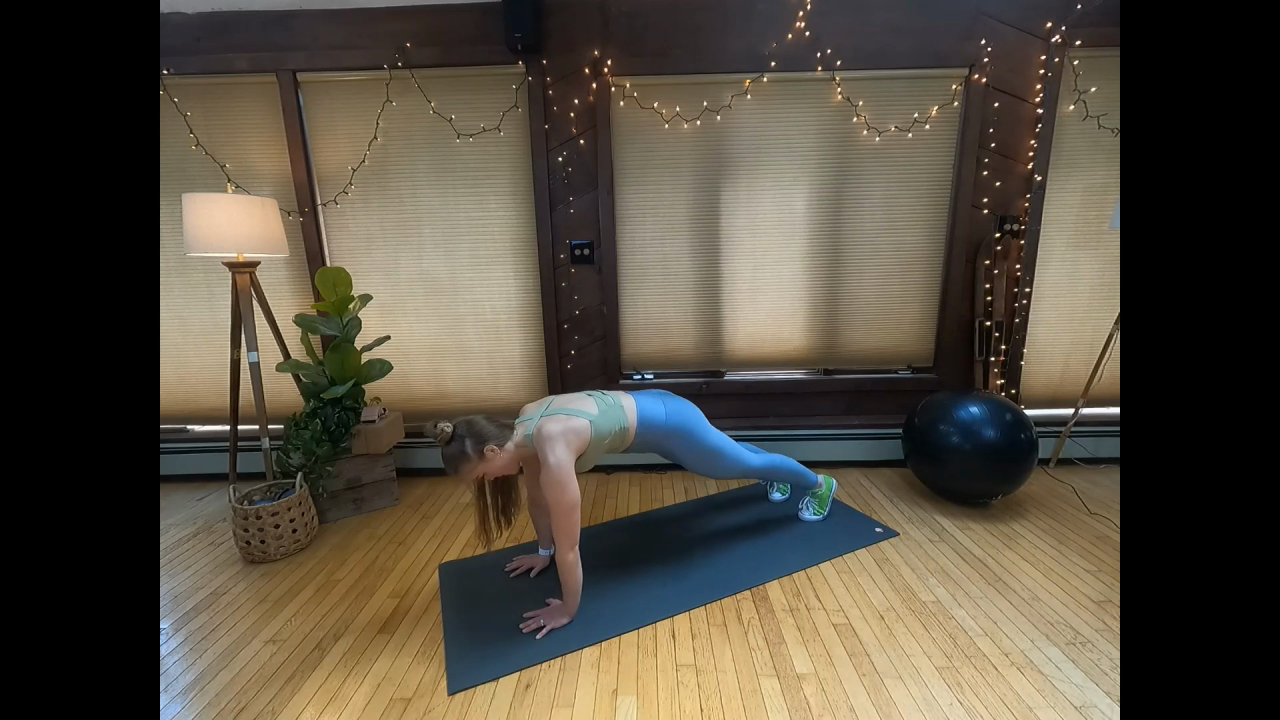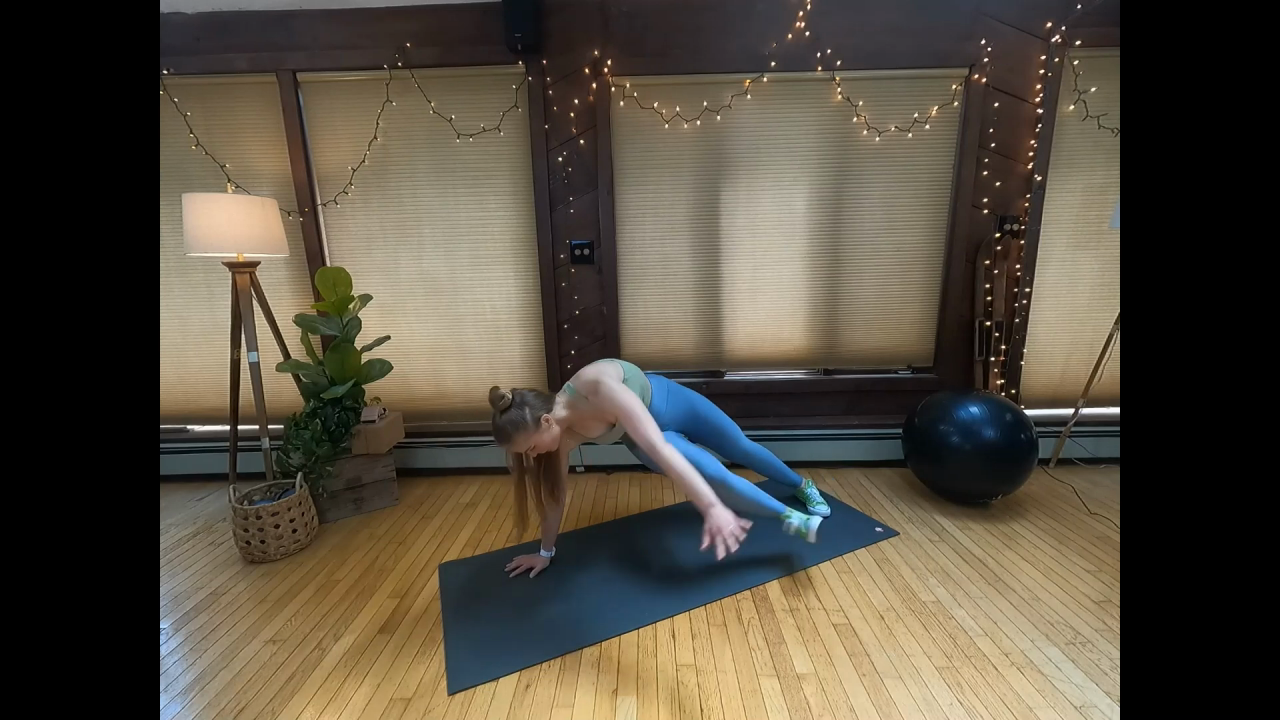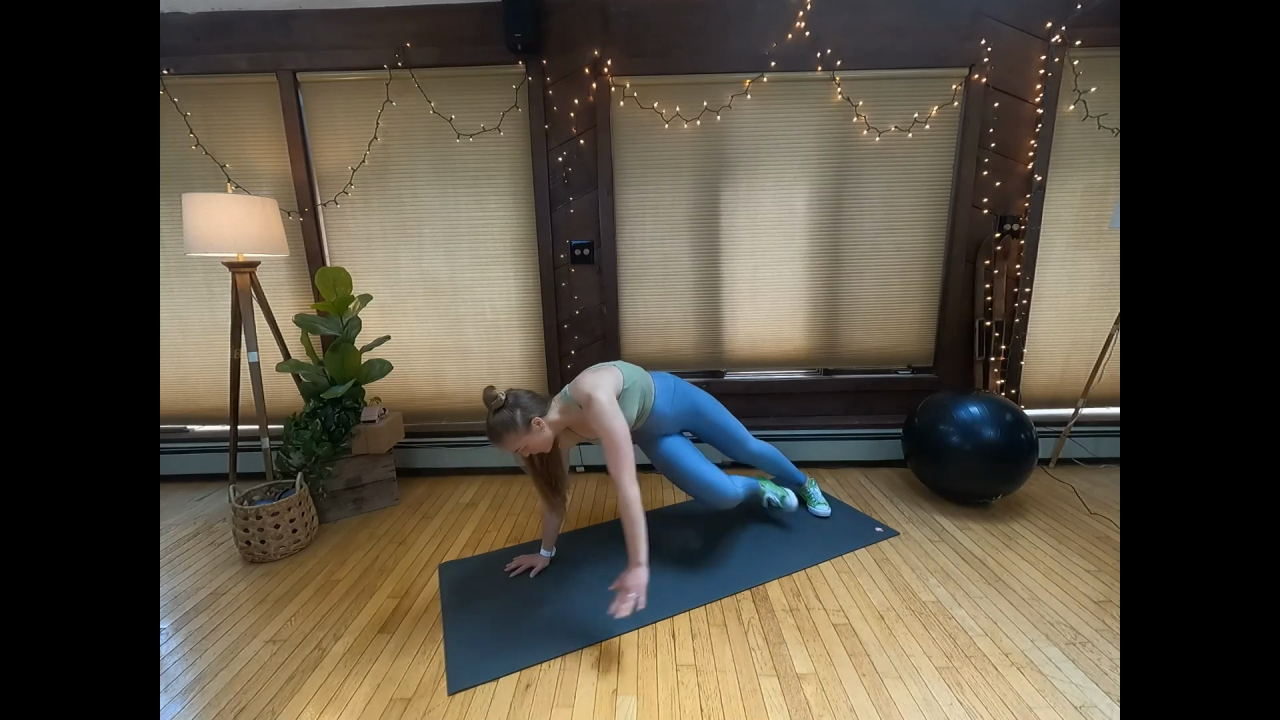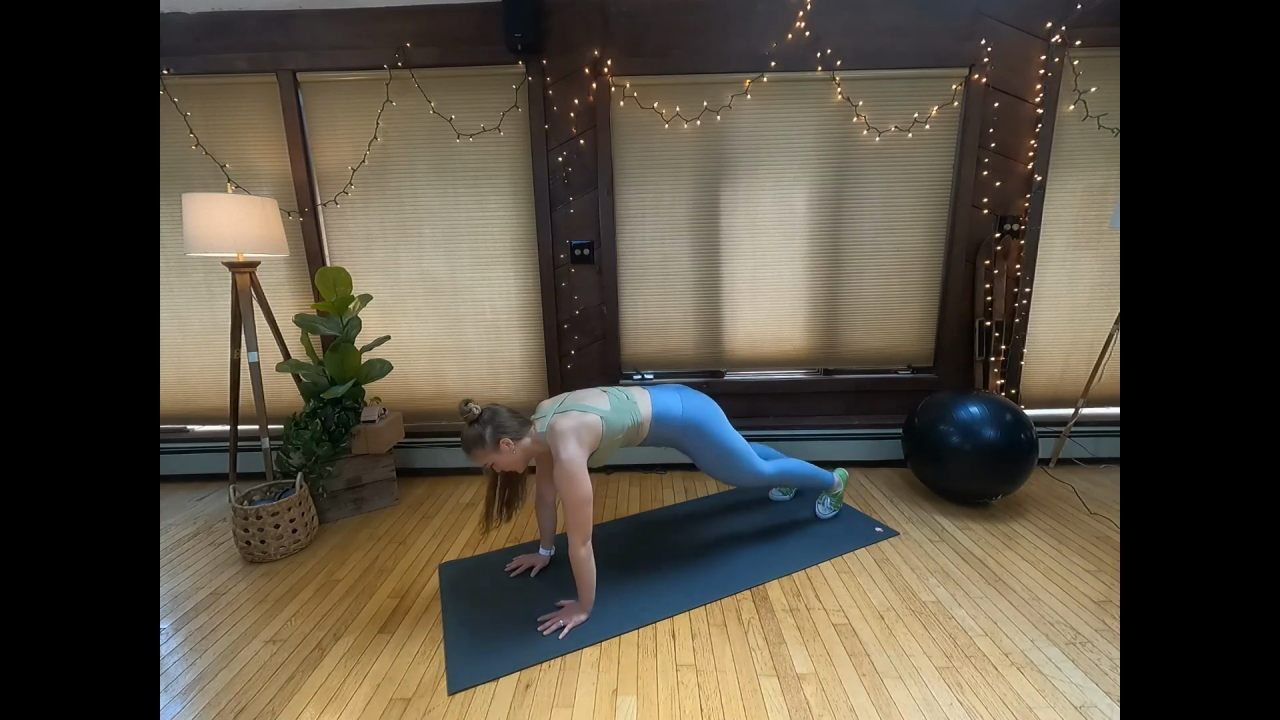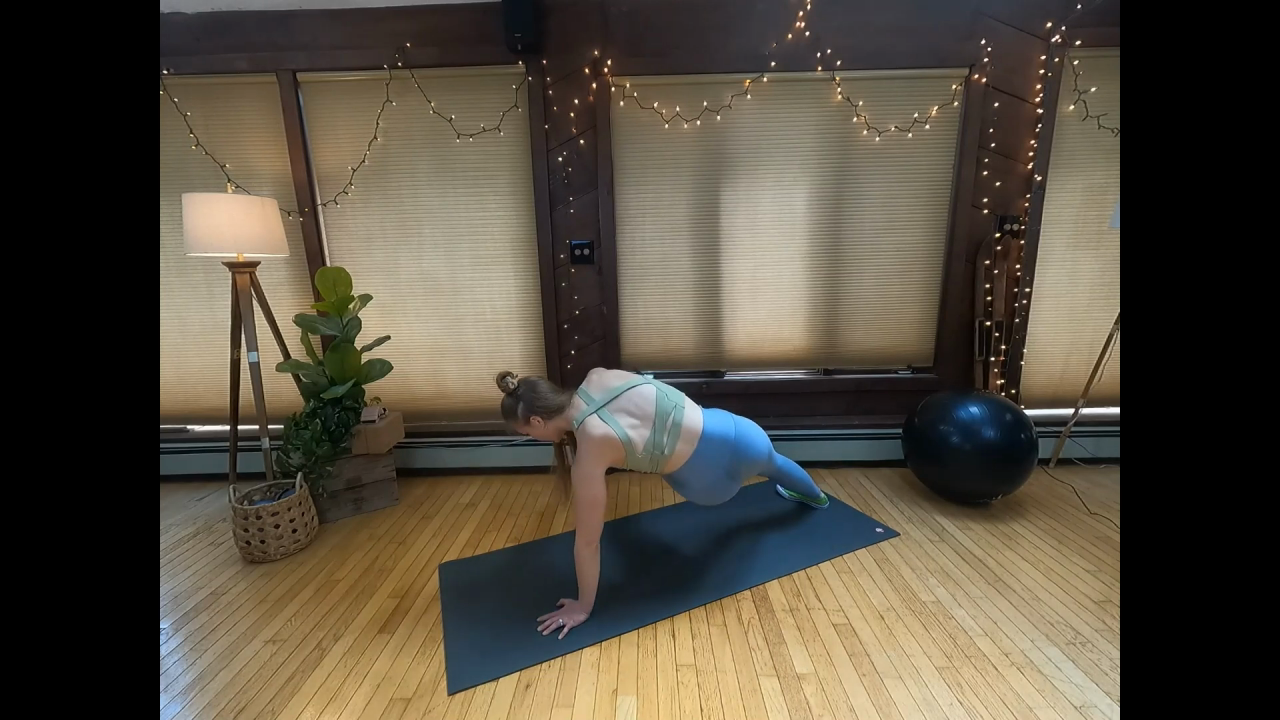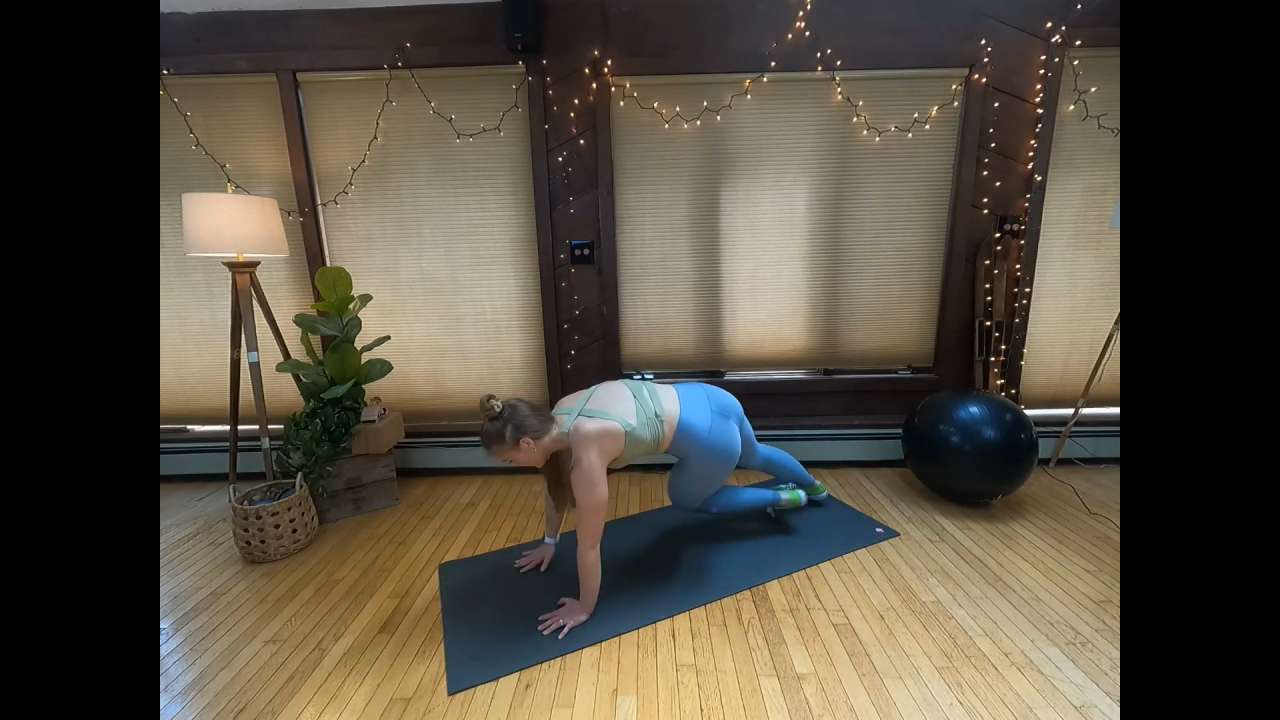
dt=0.5s
person 1, frame 1
left shoulder: (552, 452)
right shoulder: (523, 425)
left elbow: (569, 545)
right elbow: (538, 496)
left wrist: (568, 610)
right wrist: (543, 551)
left hip: (665, 422)
right hip: (646, 408)
left knee: (743, 463)
right knee: (725, 453)
left ankle: (819, 484)
right ankle: (779, 476)
person 1, frame 2
left shoulder: (598, 385)
right shoulder: (557, 427)
left elbow: (656, 447)
right elbow: (552, 493)
left wrist: (711, 508)
right wrist: (545, 551)
left hip: (666, 400)
right hip: (638, 430)
left knee: (742, 449)
right knee: (713, 476)
left ankle: (801, 485)
right ankle: (791, 518)
person 1, frame 3
left shoulder: (593, 399)
right shoulder: (556, 428)
left elbow: (626, 484)
right elbow: (554, 491)
left wrist: (638, 564)
right wrist: (546, 550)
left hip: (672, 398)
left knee: (748, 448)
right knee: (721, 493)
left ankle: (804, 484)
right ankle: (762, 490)
person 1, frame 4
left shoulder: (566, 449)
right shoulder: (539, 421)
left elbow: (581, 540)
right elbow: (546, 493)
left wrist: (583, 608)
right wrist: (544, 549)
left hip: (684, 414)
right hip: (670, 399)
left knee: (752, 471)
right knee: (733, 454)
left ankle: (833, 483)
right ankle: (790, 478)
person 1, frame 5
left shoulder: (590, 450)
right shoulder: (598, 377)
left elbow: (587, 541)
left wrist: (583, 608)
left hip: (710, 481)
right hip: (742, 435)
right knee: (767, 462)
right ankle: (816, 497)
person 1, frame 6
left shoulder: (587, 453)
right shoulder: (559, 417)
left elbow: (589, 544)
right elbow: (560, 483)
left wrist: (585, 607)
right wrist: (549, 541)
left hip: (710, 437)
right hip: (710, 398)
left knee: (685, 499)
right knee: (748, 454)
left ankle: (780, 497)
right ankle: (808, 488)
